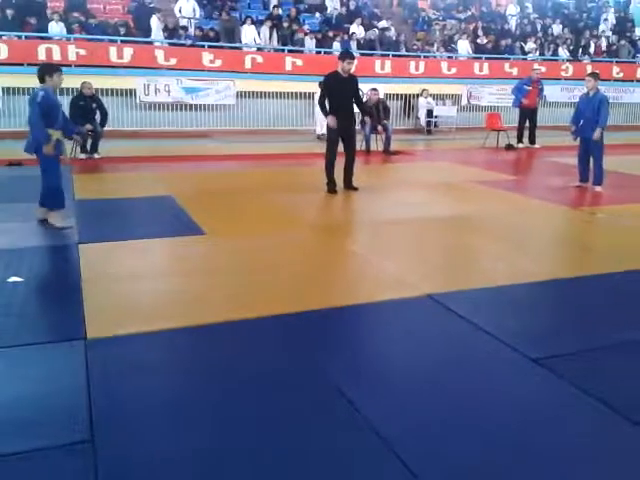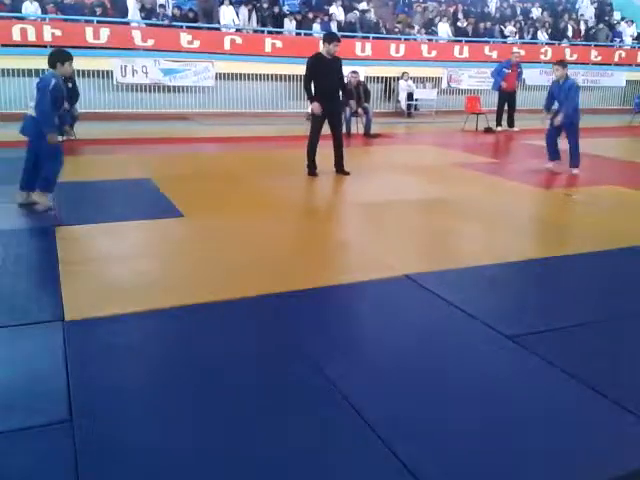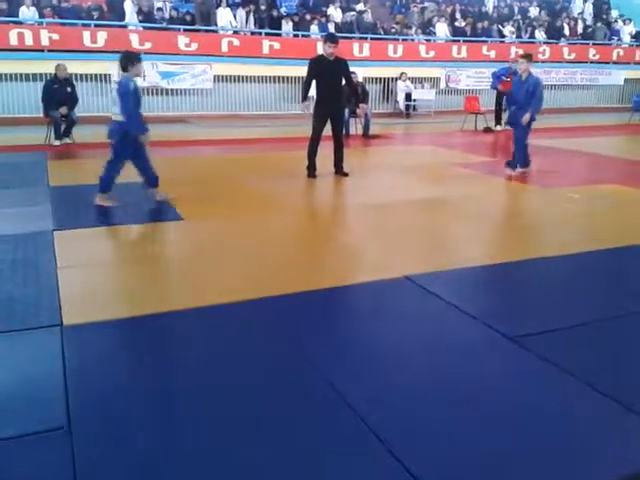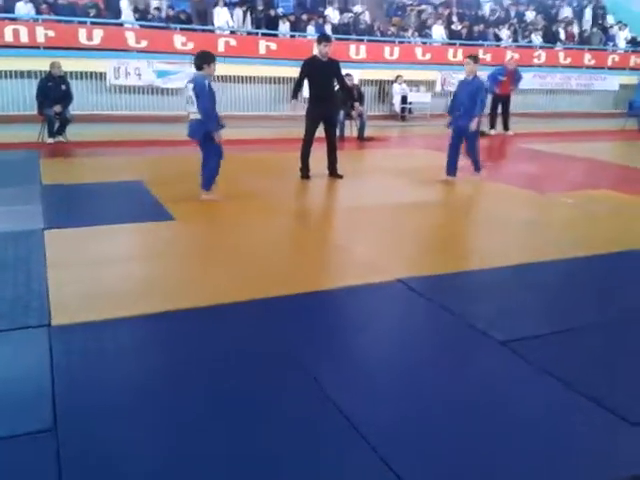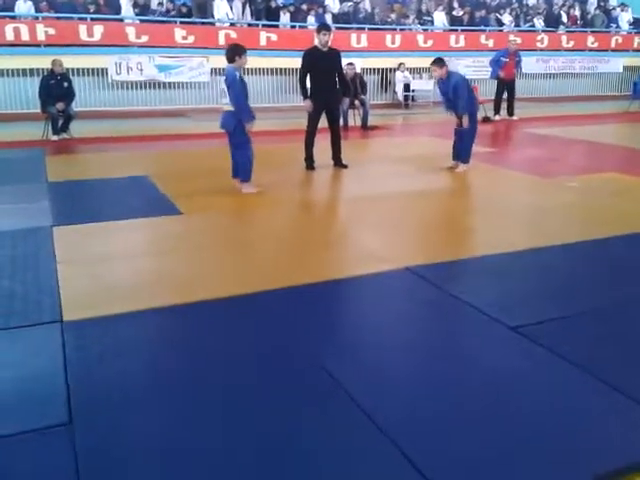
dt=0.7s
person 1, frame 1
left shoulder: (51, 96)
right shoulder: (39, 96)
left elbow: (62, 120)
right elbow: (35, 121)
left wrist: (74, 133)
right wrist: (44, 142)
left hip: (52, 143)
right hip: (45, 144)
left knee: (51, 178)
right knee: (53, 178)
left ankle: (44, 211)
right ankle: (53, 215)
person 1, frame 2
left shoulder: (56, 81)
right shoulder: (49, 81)
left elbow: (57, 108)
right elbow: (43, 108)
left wrist: (63, 125)
right wrist: (51, 131)
left hip: (39, 126)
right hip: (40, 127)
left knee: (35, 161)
right knee: (54, 159)
left ankle: (25, 194)
right ankle: (42, 194)
person 1, frame 3
left shoulder: (125, 83)
right shoulder: (128, 84)
right elbow: (131, 112)
right wrist: (142, 132)
left hip: (126, 129)
right hip: (125, 130)
left knee: (142, 160)
right knee: (117, 162)
left ankle: (155, 191)
right ankle: (101, 196)
person 1, frame 4
left shoulder: (192, 81)
right shoulder: (203, 82)
right elbow: (207, 109)
right wrist: (216, 129)
left hip: (196, 124)
right hip: (204, 126)
left knee: (213, 155)
right knee: (213, 157)
left ankle: (206, 185)
right ankle: (206, 190)
person 1, frame 5
left shoulder: (228, 73)
right shoulder: (235, 75)
right elbow: (239, 101)
left wrist: (245, 118)
right wrist: (247, 120)
left hip: (230, 117)
right hip: (236, 118)
left knee: (237, 149)
right knee: (244, 150)
left ankle: (239, 180)
right ankle: (245, 184)
person 2, frame 1
left shoulder: (353, 79)
right shoulder: (330, 78)
left elbow: (358, 99)
right elbow: (321, 100)
left wrist: (365, 114)
right wrist: (327, 115)
left hip: (349, 122)
right hip: (334, 122)
left knee: (351, 153)
right knee: (331, 154)
left ankle: (348, 182)
right ankle: (331, 184)
person 2, frame 2
left shoulder: (337, 61)
right shoulder: (314, 60)
right elbow: (307, 83)
right wrist: (313, 101)
left hip: (335, 104)
right hip: (320, 104)
left knee: (338, 136)
right knee: (314, 136)
left ankle: (339, 166)
right ankle: (311, 167)
person 2, frame 3
left shoulder: (342, 63)
right shoulder: (315, 62)
left elbow: (350, 83)
right elbow: (308, 81)
right wrist: (304, 99)
left hip: (338, 106)
right hip: (321, 106)
left knee: (338, 138)
right knee: (315, 137)
left ankle: (339, 167)
right ankle: (311, 168)
person 2, frame 4
left shoulder: (334, 64)
right shoulder: (309, 63)
left elbow: (342, 83)
right elbow: (300, 81)
left wrist: (353, 100)
right wrist: (294, 97)
left hip: (331, 107)
right hip: (314, 107)
left knee: (332, 139)
right knee: (308, 139)
left ankle: (333, 169)
right ankle: (304, 170)
person 2, frame 5
left shoulder: (335, 53)
right shoulder: (309, 54)
left elbow: (341, 75)
right elbow: (302, 77)
left wrist: (345, 94)
right wrist: (306, 98)
left hip: (333, 98)
right hip: (316, 98)
left knee: (335, 130)
right knee: (311, 130)
left ankle: (337, 159)
right ankle: (309, 161)
person 3, frame 1
left shoulder: (602, 98)
right shoulder: (583, 98)
left elbow: (604, 115)
right elbow: (578, 113)
left wrist: (599, 129)
right wrist: (573, 126)
left hip: (596, 133)
right hip: (584, 132)
left knee: (597, 159)
right knee: (582, 157)
left ankle: (597, 184)
right ankle: (583, 181)
person 3, frame 2
left shoulder: (572, 84)
right shoulder: (554, 84)
left elbow: (571, 102)
right elbow: (550, 99)
left wrist: (561, 115)
right wrist: (547, 112)
left hip: (570, 117)
right hip: (559, 114)
left knee: (573, 142)
right knee: (550, 137)
left ankle: (574, 166)
right ankle: (553, 159)
person 3, frame 3
left shoulder: (535, 81)
right shoulder: (516, 80)
left elbow: (538, 100)
left wrist: (529, 113)
right wrist: (509, 110)
left hip: (526, 116)
right hip: (516, 114)
left knee: (519, 141)
right knee: (520, 141)
left ankle: (512, 167)
right ankle: (525, 165)
person 3, frame 4
left shoulder: (479, 84)
right shoulder: (461, 83)
left elbow: (481, 103)
right elbow: (455, 100)
left wrist: (476, 119)
right wrist: (450, 115)
left hip: (472, 120)
right hip: (459, 119)
left knee: (471, 148)
right knee: (453, 146)
left ankle: (477, 170)
right ankle: (451, 173)
person 3, frame 5
left shoulder: (457, 79)
right shoulder: (440, 81)
left elbow: (463, 100)
right elbow: (447, 99)
left wrist: (465, 116)
right wrist: (453, 114)
left hip: (469, 108)
right hip: (459, 108)
left knee: (467, 135)
right knee: (458, 134)
left ankle: (464, 162)
right ankle: (456, 160)
